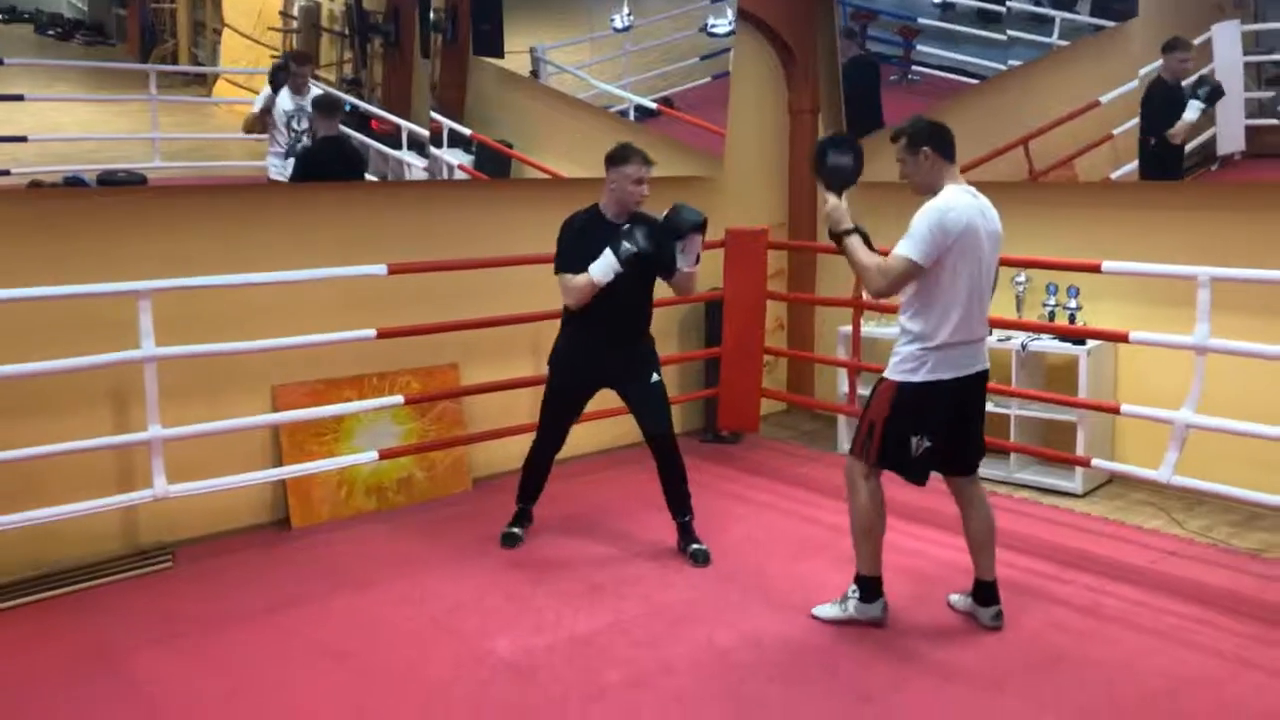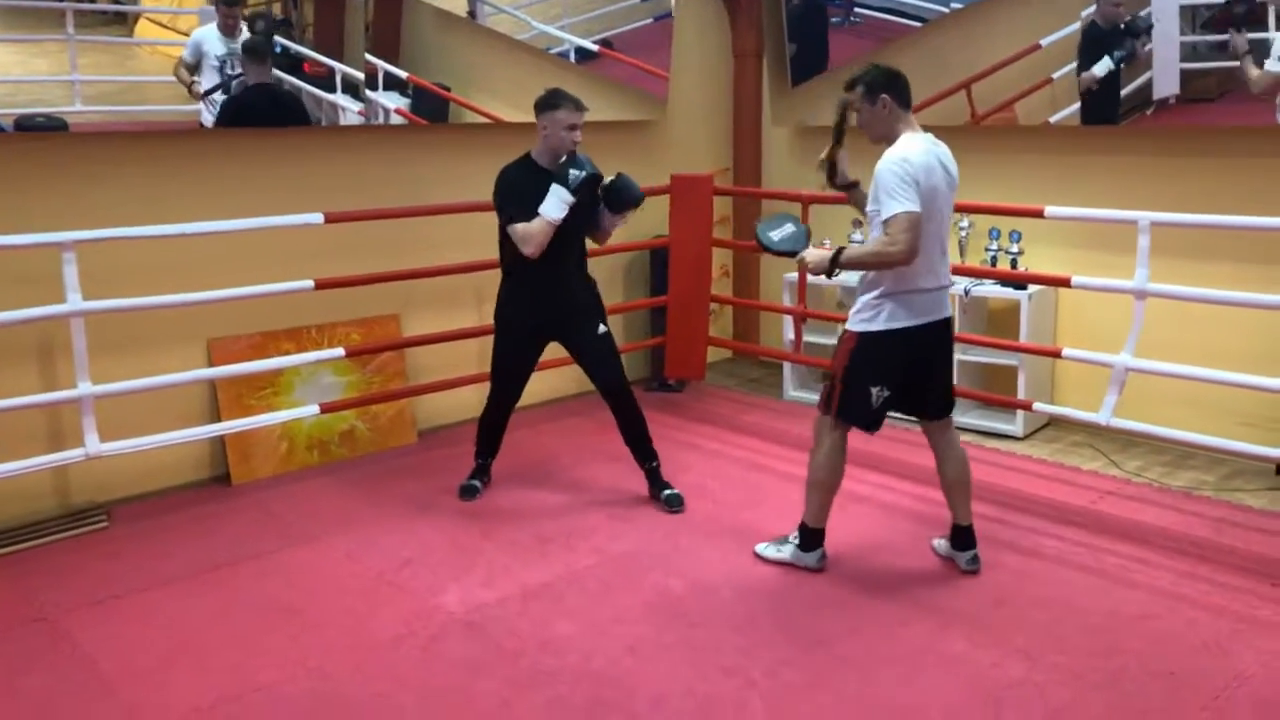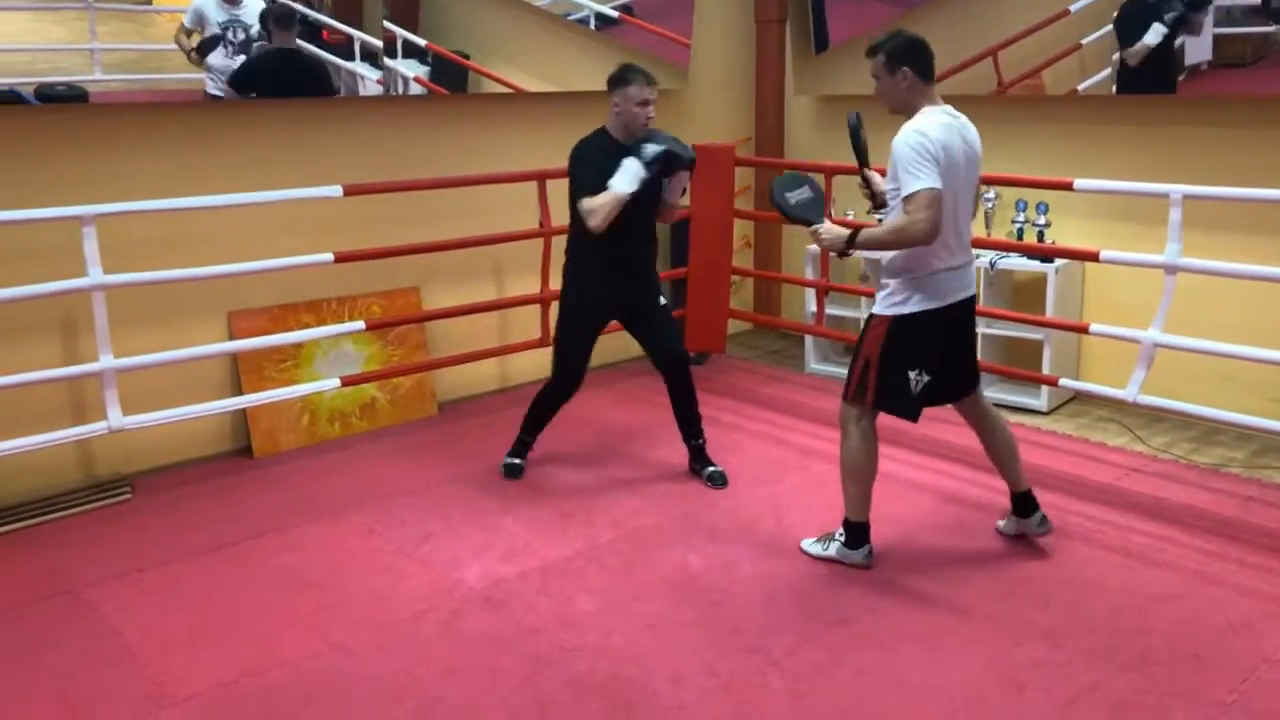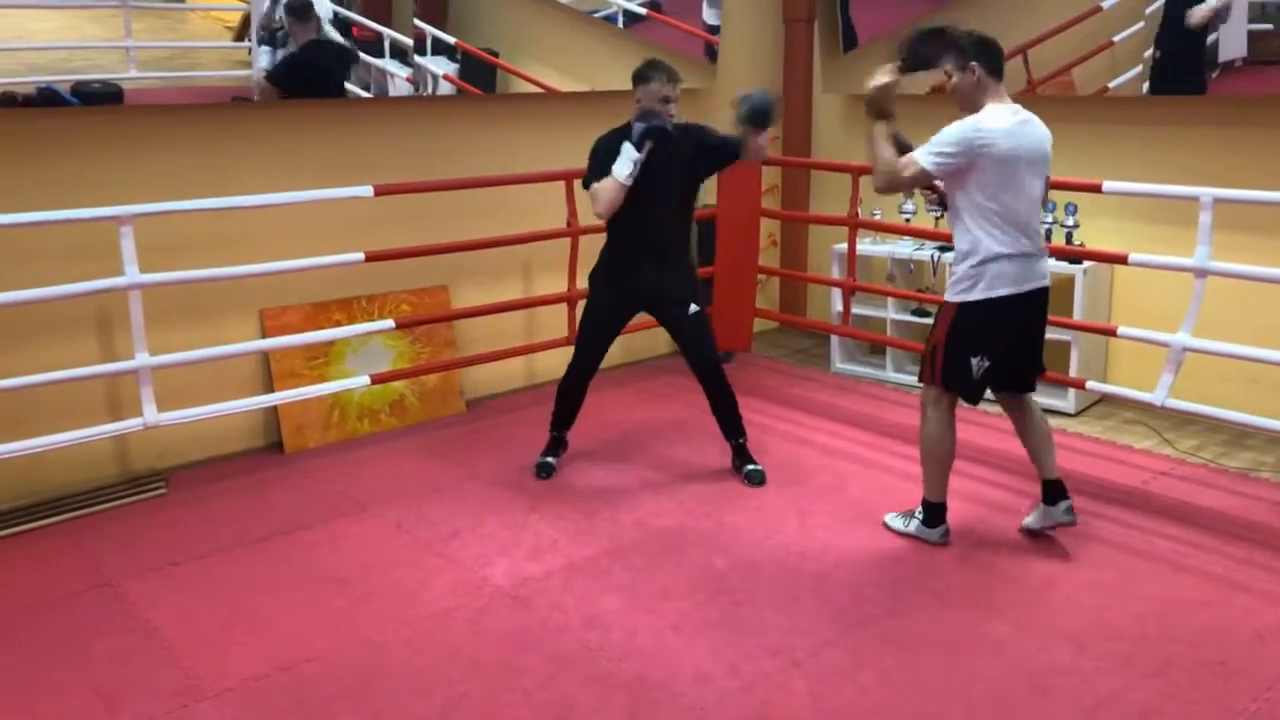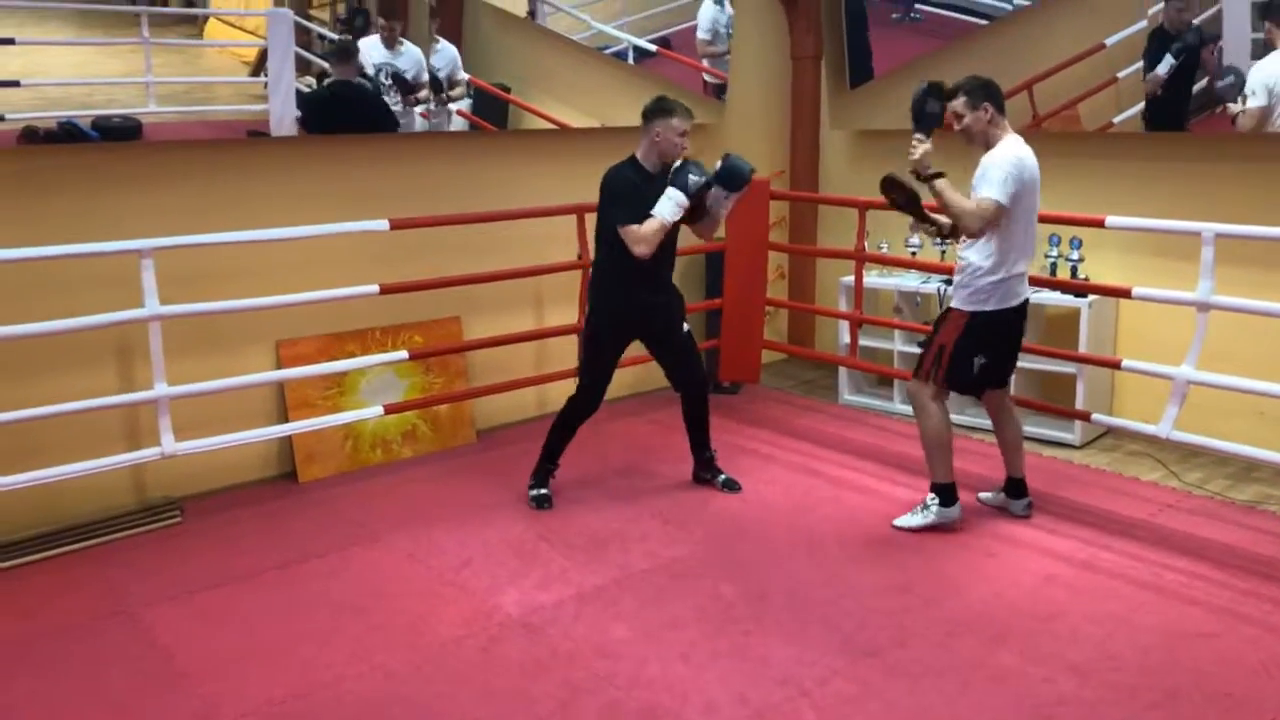
dt=1s
person 1, frame 1
left shoulder: (939, 212)
right shoulder: (985, 211)
left elbow: (881, 284)
left wrist: (845, 228)
right wrist: (897, 264)
left hip: (921, 372)
right hip: (969, 368)
left knee: (862, 469)
right knee: (965, 480)
left ankle: (867, 595)
right ankle: (986, 597)
person 1, frame 2
left shoulder: (897, 161)
right shoulder: (940, 154)
left elbow: (900, 249)
left wrist: (831, 258)
right wrist: (850, 184)
left hip: (887, 321)
right hip: (934, 317)
left knee: (831, 424)
right knee: (939, 426)
left ankle: (808, 541)
right ankle: (963, 542)
person 1, frame 3
left shoulder: (914, 137)
right shoulder: (964, 129)
left elbow: (923, 227)
left wrist: (848, 237)
right wrist: (890, 194)
left hip: (911, 302)
right hip: (956, 293)
left knee: (856, 412)
right knee: (970, 399)
left ankle: (855, 538)
right ankle: (1026, 509)
person 1, frame 4
left shoulder: (973, 132)
right shoulder: (1036, 129)
left elbow: (889, 180)
left wrist: (879, 113)
left hip: (982, 291)
right hip: (1030, 285)
left knee: (937, 397)
right knee: (1016, 395)
left ankle: (932, 516)
right ankle: (1054, 499)
person 1, frame 5
left shoulder: (1003, 159)
right shoulder: (1015, 154)
left elbow: (975, 223)
left wrist: (931, 175)
right wrist: (948, 224)
left hip: (982, 301)
right hip: (1005, 299)
left knee: (924, 389)
right knee: (995, 394)
left ankle: (943, 500)
right ankle: (1016, 491)
person 2, frame 1
left shoulder: (653, 230)
right shoulder: (578, 228)
left elbow: (684, 291)
right elbow: (572, 296)
left wrist: (690, 248)
right wrist: (613, 258)
left hip: (635, 354)
right hip: (579, 356)
left knee: (663, 439)
right knee: (549, 438)
left ankle: (685, 528)
right ankle: (522, 512)
person 2, frame 2
left shoulder: (581, 172)
right shoulder: (513, 179)
left elbow: (598, 236)
right elbow: (530, 245)
left wrist: (615, 211)
right wrist: (562, 192)
left hip: (579, 304)
right hip: (523, 310)
left knee: (617, 389)
right knee: (503, 395)
left ankle: (654, 475)
right ankle: (482, 467)
person 2, frame 3
left shoulder: (645, 150)
right shoulder: (591, 151)
left elbow: (665, 215)
right elbow: (595, 219)
left wrist: (675, 183)
right wrist: (632, 170)
left hip: (640, 282)
right hip: (590, 287)
left knee: (676, 362)
right knee: (568, 378)
left ankle: (697, 453)
right ankle: (522, 443)
person 2, frame 4
left shoulder: (689, 139)
right shoulder: (610, 145)
left elbow: (751, 152)
right elbow: (602, 208)
left wrist: (755, 127)
right wrist: (633, 149)
left hip: (674, 278)
right hip: (618, 277)
left knee: (708, 366)
right knee: (582, 364)
left ankle: (740, 449)
right ankle: (556, 442)
person 2, frame 5
left shoulder: (673, 177)
right shoulder: (620, 180)
left elbow: (706, 231)
right elbow: (641, 245)
left wrist: (726, 193)
right wrist: (677, 196)
left hip: (660, 302)
right hip: (614, 307)
left knee: (695, 383)
right knee: (588, 396)
left ankle: (705, 464)
right ankle: (542, 473)
